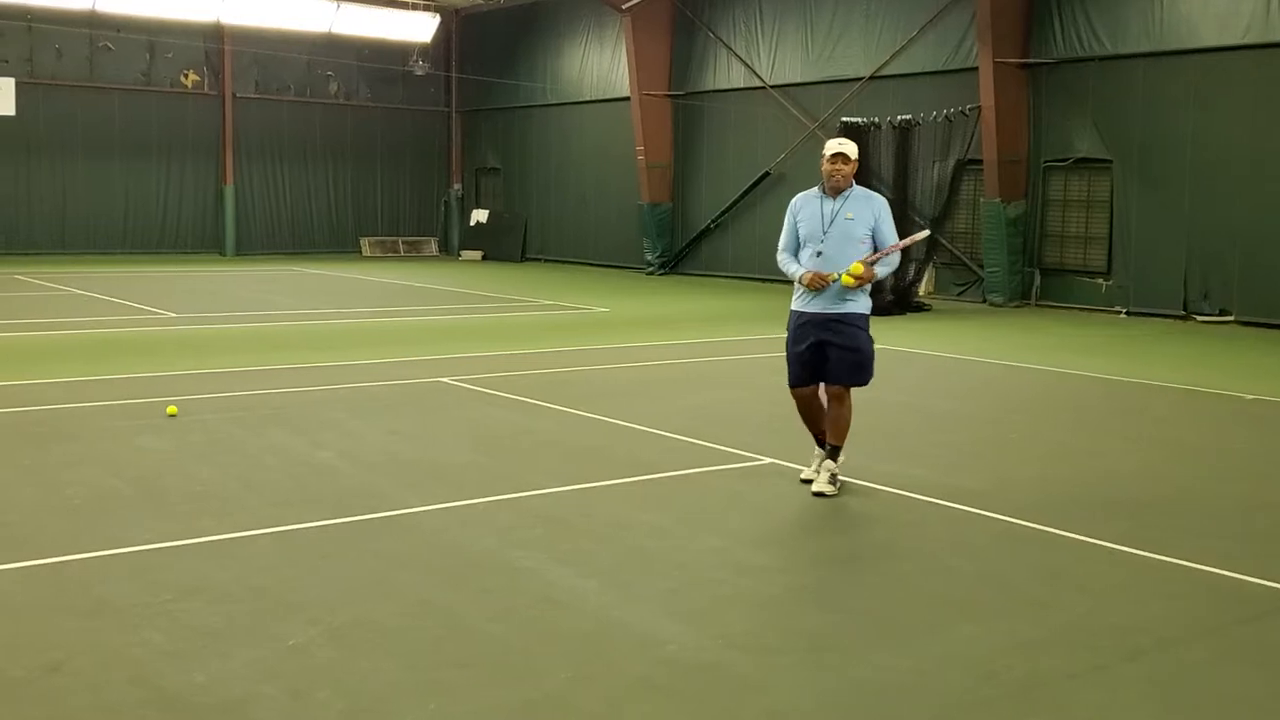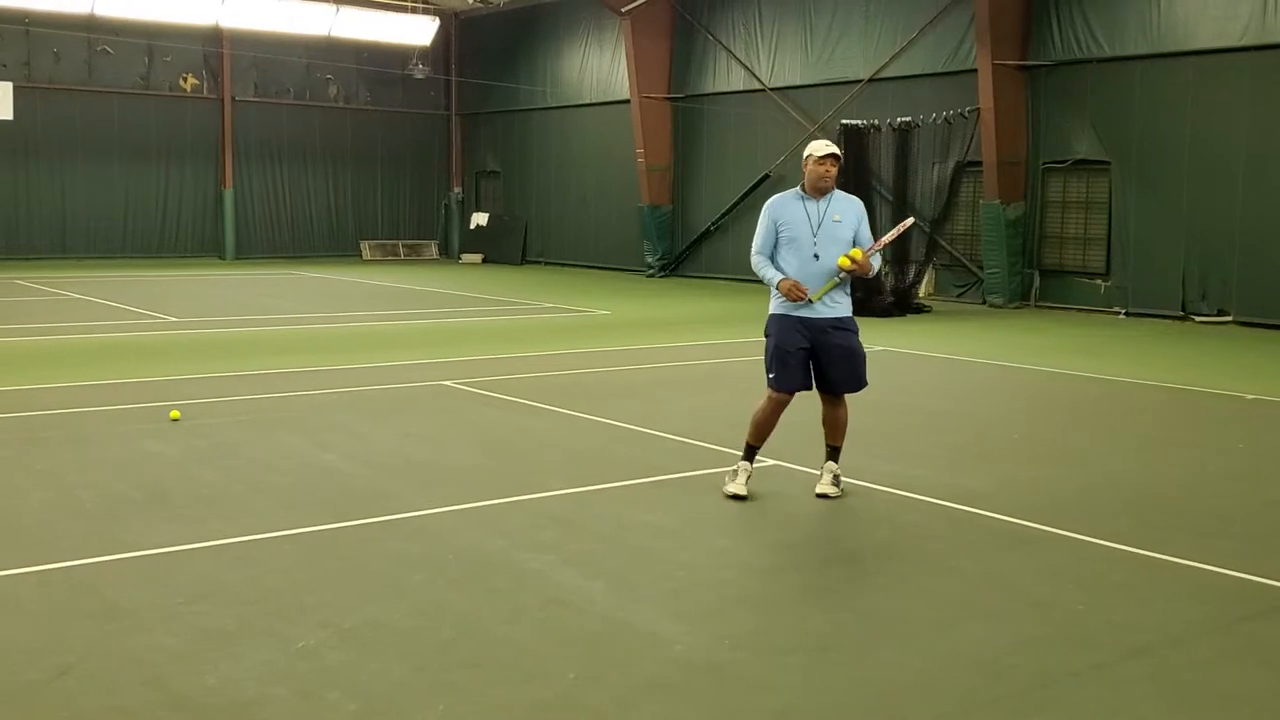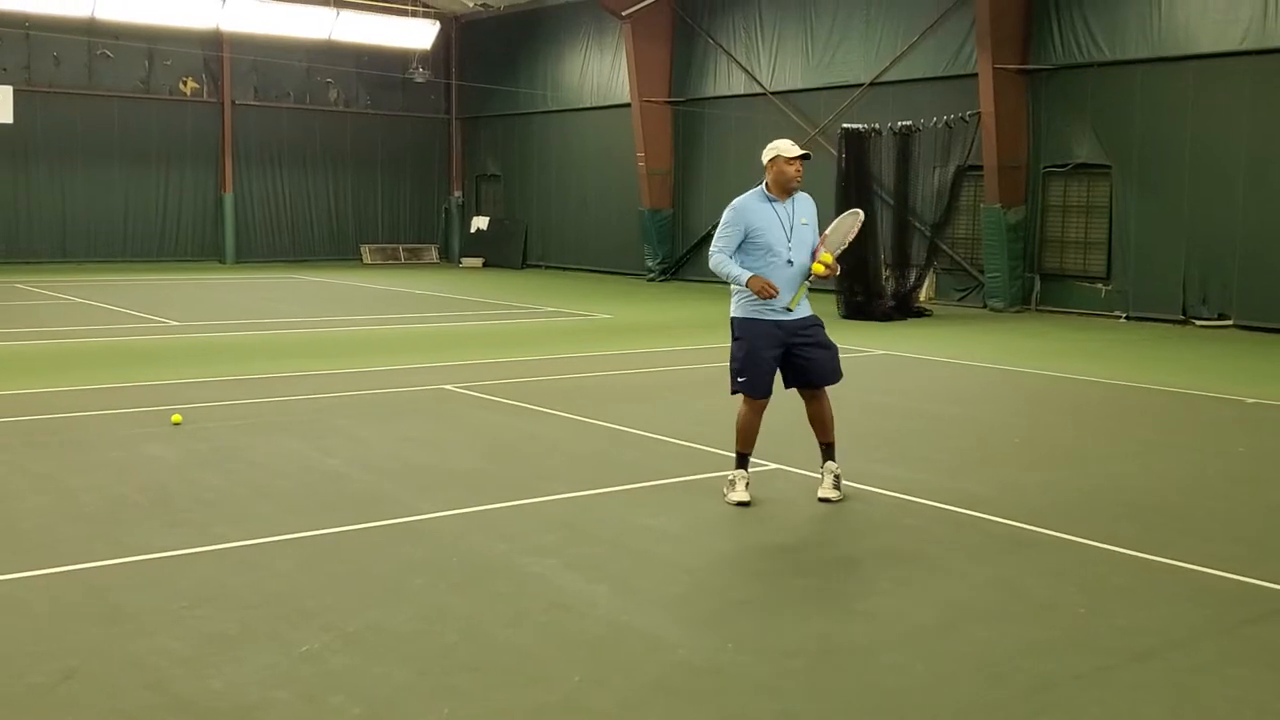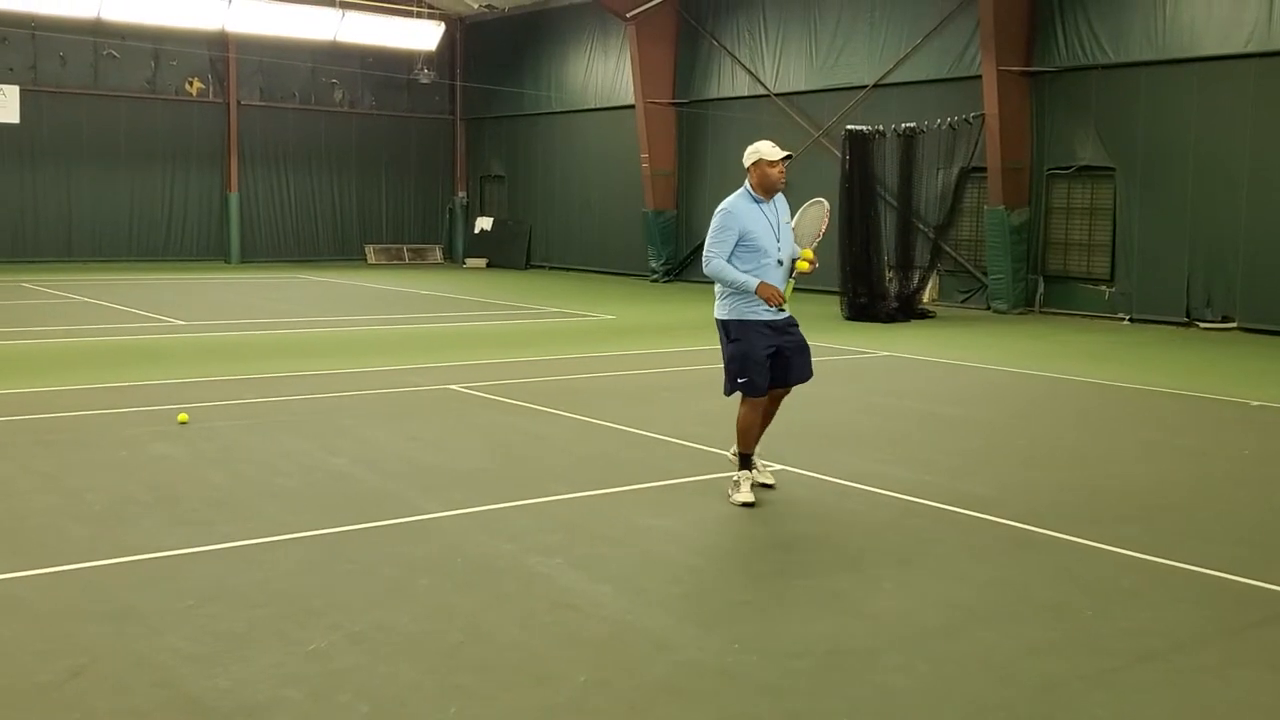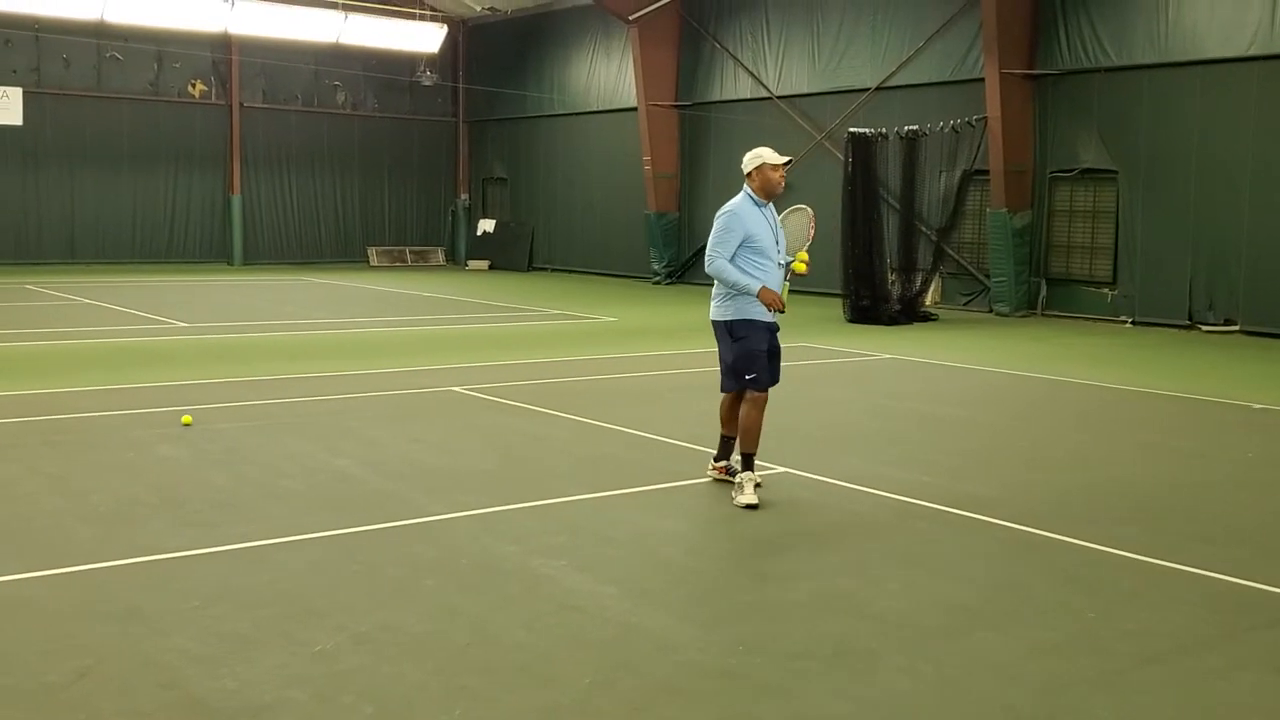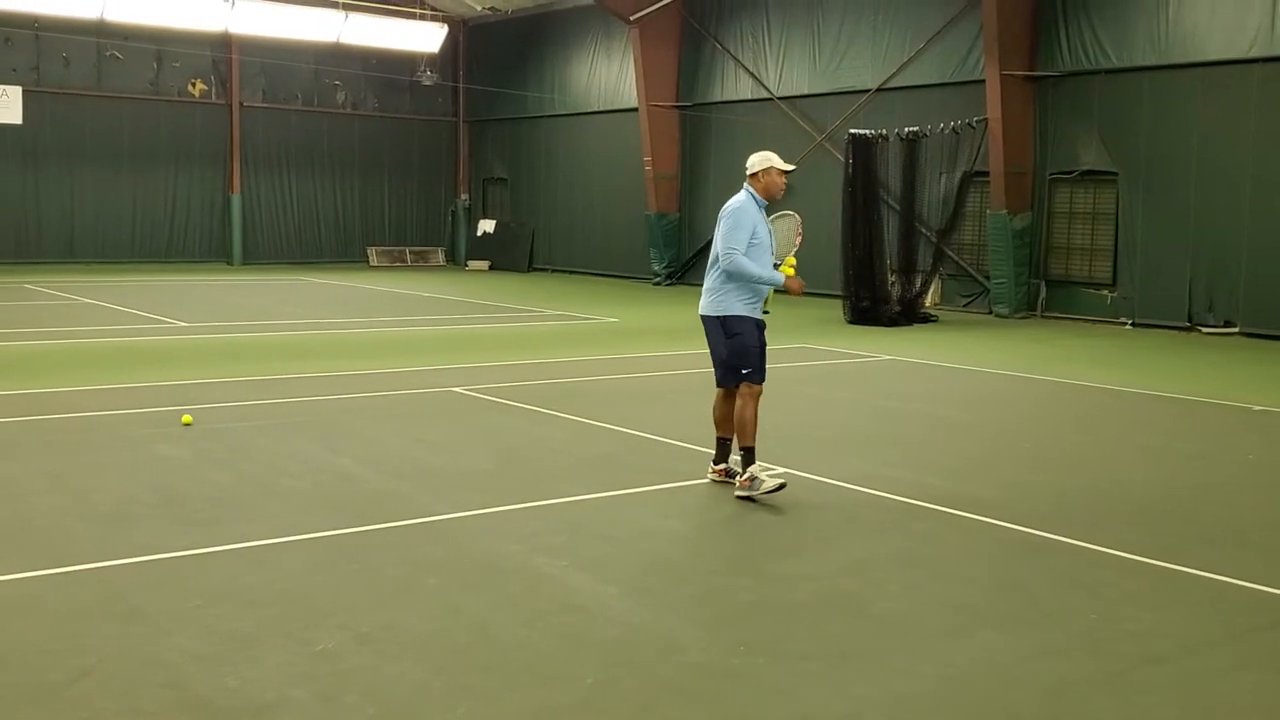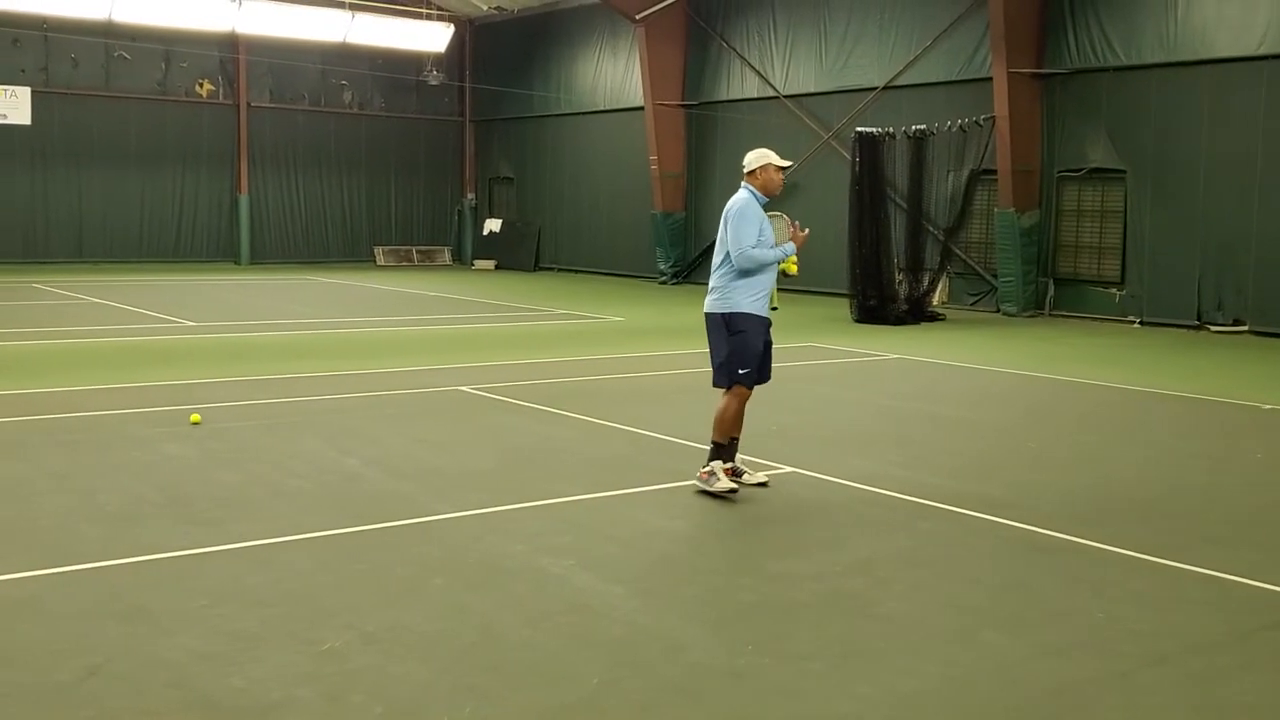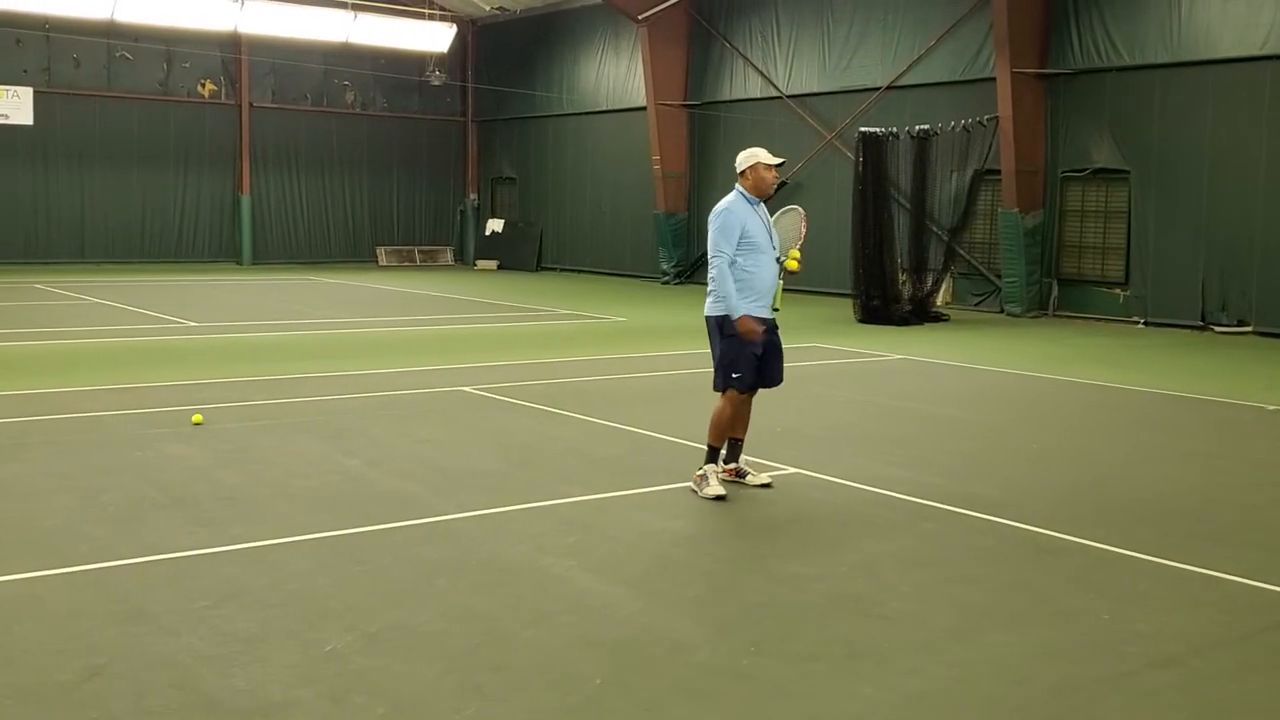
dt=0.4s
person 1, frame 1
left shoulder: (874, 204)
right shoulder: (800, 204)
left elbow: (892, 254)
right elbow: (784, 253)
left wrist: (874, 273)
right wrist: (801, 275)
left hip: (849, 314)
right hip: (804, 312)
left knee: (838, 391)
right knee: (802, 389)
left ankle: (830, 464)
right ankle: (825, 447)
person 1, frame 2
left shoulder: (853, 207)
right shoulder: (777, 206)
left elbow: (870, 253)
right elbow: (758, 256)
left wrist: (869, 266)
right wrist: (779, 282)
left hip: (836, 317)
right hip: (788, 316)
left knee: (834, 395)
right knee: (779, 395)
left ankle: (831, 466)
right ankle: (745, 464)
person 1, frame 3
left shoulder: (806, 203)
right shoulder: (742, 208)
right elbow: (717, 256)
left wrist: (824, 263)
right wrist: (748, 279)
left hip: (800, 316)
right hip: (755, 319)
left knee: (816, 391)
right knee: (755, 399)
left ankle: (830, 467)
right ankle: (740, 473)
person 1, frame 4
left shoulder: (780, 202)
right shoulder: (732, 211)
right elbow: (711, 263)
left wrist: (801, 258)
right wrist: (755, 286)
left hip: (778, 315)
right hip: (742, 319)
left knee: (779, 388)
right knee: (754, 396)
left ankle: (749, 453)
right ankle: (743, 472)
person 1, frame 5
left shoulder: (768, 210)
right shoulder: (736, 212)
right elbow: (713, 263)
left wrist: (791, 263)
right wrist: (758, 289)
left hip: (760, 317)
right hip: (740, 318)
left knee: (739, 389)
right knee: (755, 393)
left ankle: (721, 461)
right ankle: (746, 476)
person 1, frame 6
left shoulder: (755, 209)
right shoulder: (741, 208)
right elbow: (730, 260)
left wrist: (777, 273)
right wrist: (780, 280)
left hip: (742, 312)
right hip: (728, 313)
left knee: (731, 387)
right knee: (749, 388)
left ankle: (720, 464)
right ankle: (749, 474)
person 1, frame 7
left shoulder: (753, 205)
right shoulder: (743, 206)
right elbow: (744, 257)
left wrist: (782, 262)
right wrist: (790, 248)
left hip: (750, 312)
right hip: (734, 313)
left knee: (742, 388)
right knee: (737, 389)
left ankle: (728, 462)
right ankle: (711, 467)
person 1, frame 8
left shoulder: (759, 209)
right shoulder: (729, 210)
right elbow: (719, 266)
left wrist: (785, 263)
right wrist: (738, 314)
left hip: (760, 316)
right hip: (734, 317)
left knee: (748, 391)
right knee: (734, 392)
left ankle: (731, 463)
right ankle: (706, 469)
